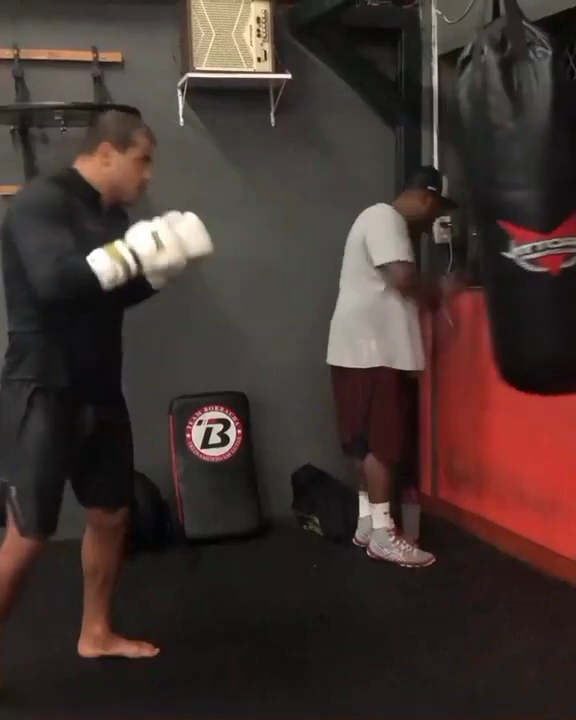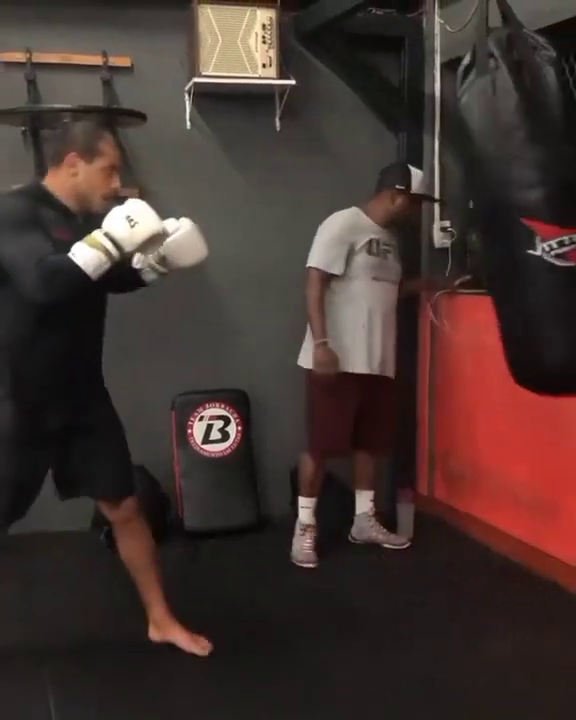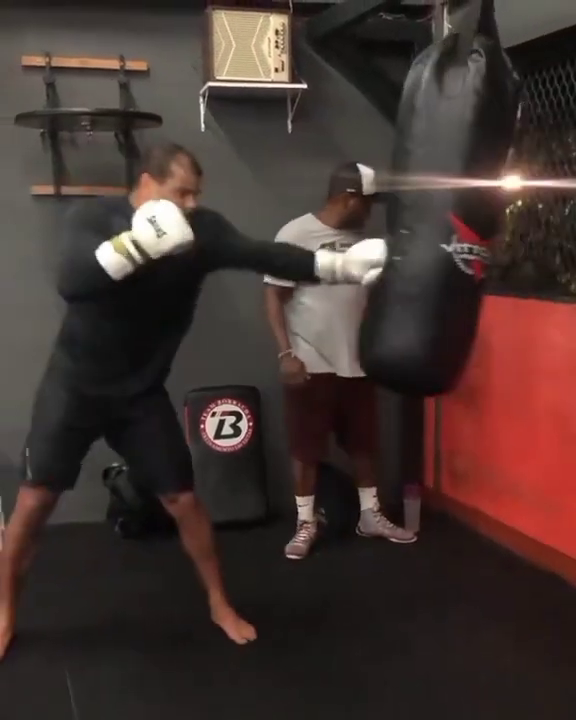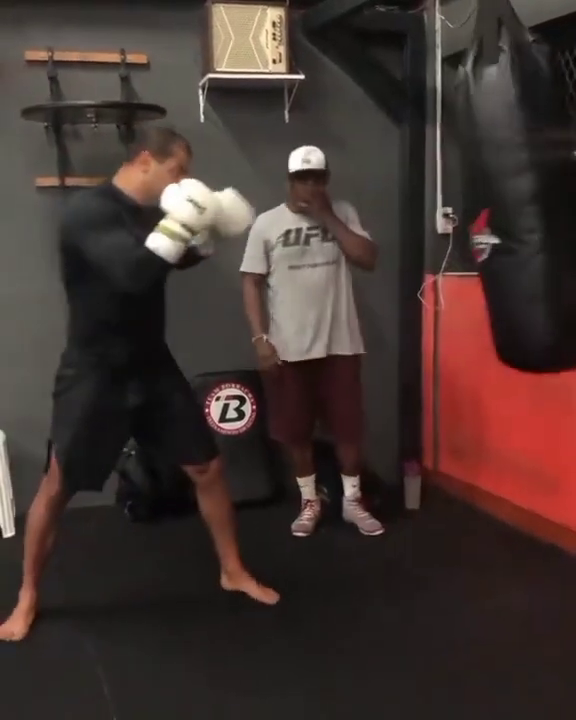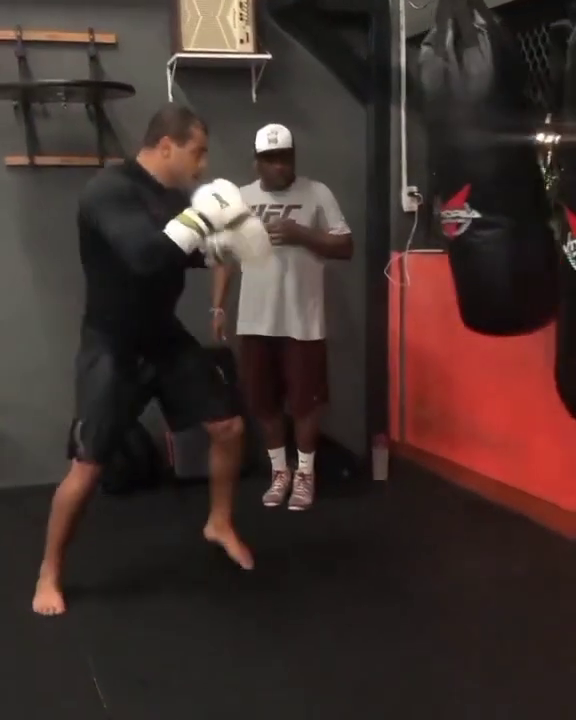
dt=0.5s
person 1, frame 1
left shoulder: (110, 212)
right elbow: (55, 282)
left wrist: (162, 261)
right wrist: (135, 251)
left hip: (98, 389)
left knee: (110, 516)
left ankle: (96, 632)
person 1, frame 2
left shoulder: (87, 217)
left elbow: (117, 277)
right elbow: (44, 284)
left wrist: (161, 255)
right wrist: (111, 238)
left hip: (83, 395)
left knee: (124, 509)
left ankle: (161, 620)
person 1, frame 3
left shoulder: (202, 230)
right shoulder: (93, 218)
left elbow: (267, 255)
right elbow: (74, 283)
left wrist: (345, 264)
right wrist: (138, 240)
left hip: (140, 392)
right hip: (73, 382)
left knee: (183, 503)
left ankle: (220, 605)
person 1, frame 4
left shoulder: (147, 209)
right shoulder: (88, 212)
left elbow: (175, 257)
right elbow: (134, 274)
right wrist: (177, 221)
left hip: (152, 365)
right hip: (95, 373)
left knee: (208, 470)
right knee: (57, 487)
left ankle: (233, 571)
person 1, frame 5
left shoulder: (170, 192)
right shoulder: (109, 190)
right elbow: (146, 256)
left wrist: (222, 242)
right wrist: (201, 216)
left hip: (165, 336)
right hip: (111, 347)
left knee: (229, 427)
right knee: (88, 468)
left ankle: (220, 524)
right ankle: (50, 573)
person 2, frame 1
left shoulder: (390, 222)
right shoulder: (384, 218)
right elbow: (403, 278)
left wrist: (427, 291)
right wrist: (439, 290)
left hip: (379, 349)
right hip: (367, 351)
left knee: (372, 441)
right knee: (379, 442)
left ankle: (367, 524)
right ankle: (383, 535)
person 2, frame 2
left shoulder: (389, 235)
right shoulder: (342, 225)
right elbow: (315, 283)
left wrist: (427, 287)
right wrist: (321, 344)
left hip: (377, 360)
right hip: (338, 359)
left knee: (371, 441)
right knee: (322, 442)
left ankle: (364, 521)
right ankle: (304, 526)
person 2, frame 3
left shoulder: (360, 237)
right shoulder: (295, 235)
right elbow: (273, 296)
right wrist: (286, 353)
left hip: (357, 361)
right hip: (311, 363)
left knee: (364, 442)
right knee: (306, 447)
left ankle: (370, 515)
right ankle: (306, 523)
person 2, frame 4
left shoulder: (343, 213)
right shoulder: (266, 223)
left elbow: (369, 259)
right elbow: (252, 283)
left wrist: (328, 219)
right wrist: (260, 337)
left hip: (340, 343)
right hip: (289, 347)
left knee: (348, 425)
right knee: (295, 430)
left ankle: (353, 500)
right ankle: (309, 501)
person 2, frame 5
left shoulder: (317, 194)
right shoulder: (240, 198)
left elbow: (345, 247)
left wrist: (301, 234)
right wrist: (218, 307)
left hip: (302, 321)
right hip: (254, 321)
left knee: (305, 401)
right knee: (264, 402)
left ankle: (305, 474)
right ankle: (279, 472)
